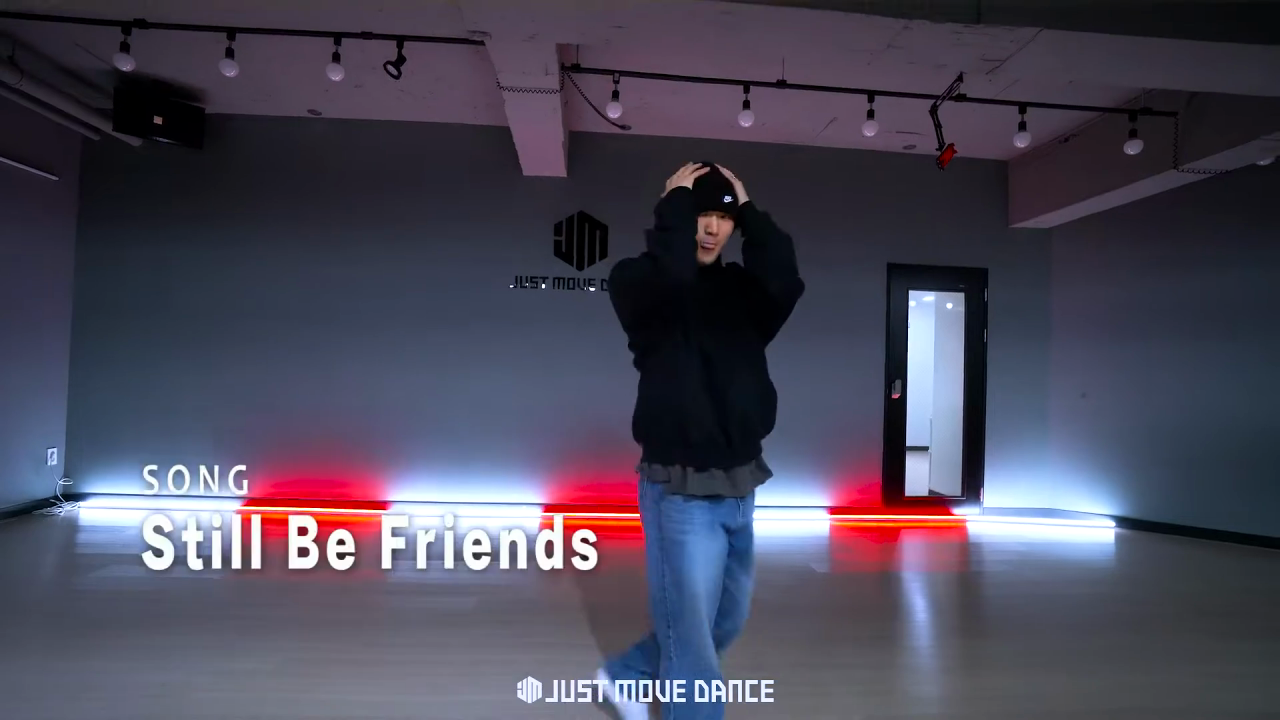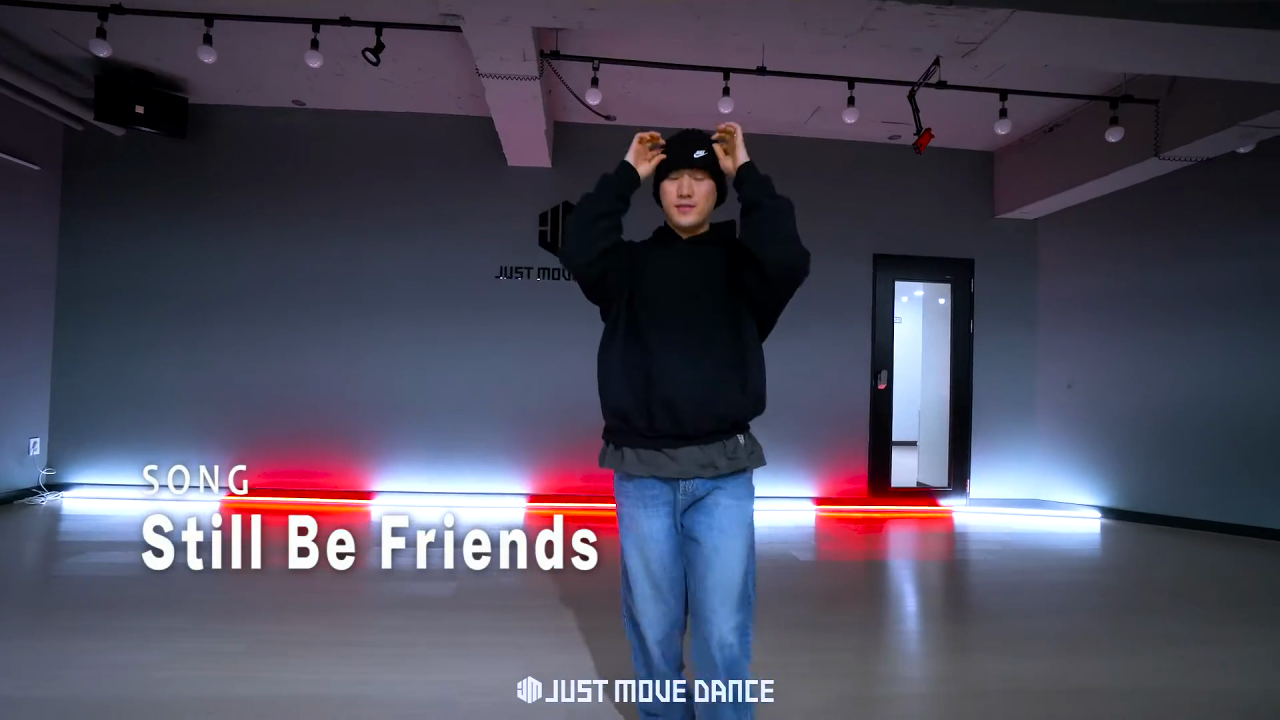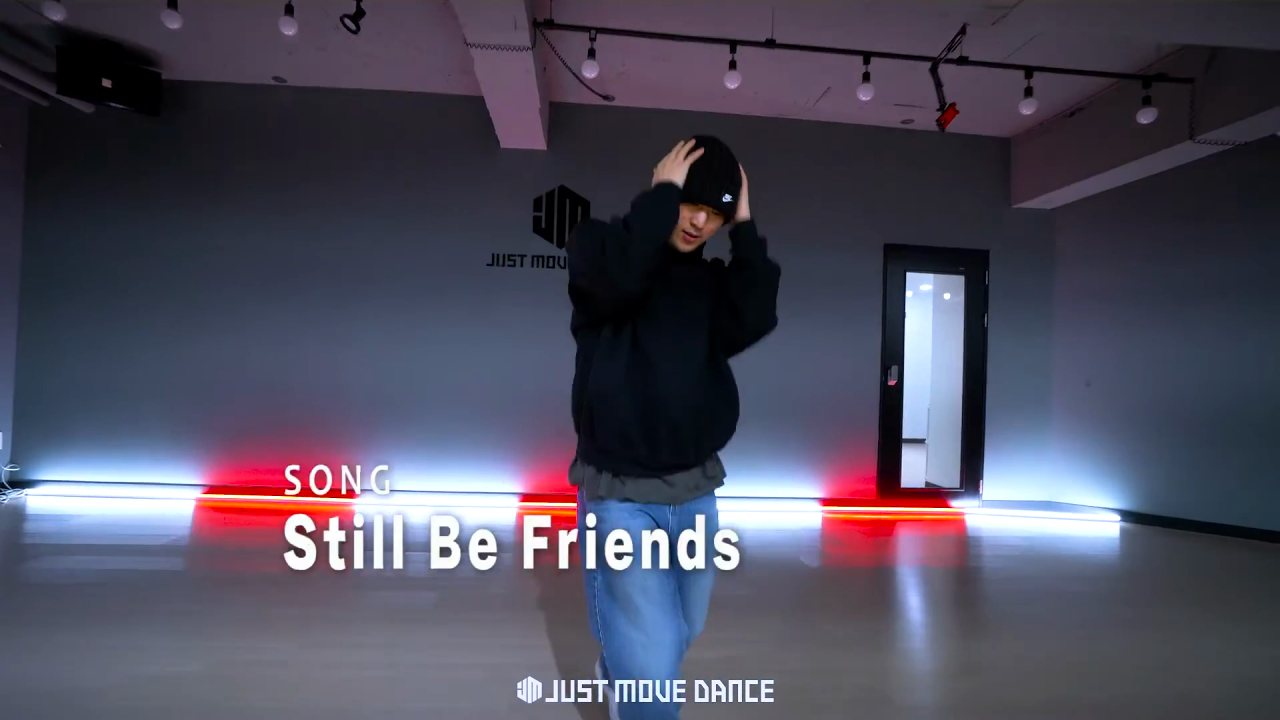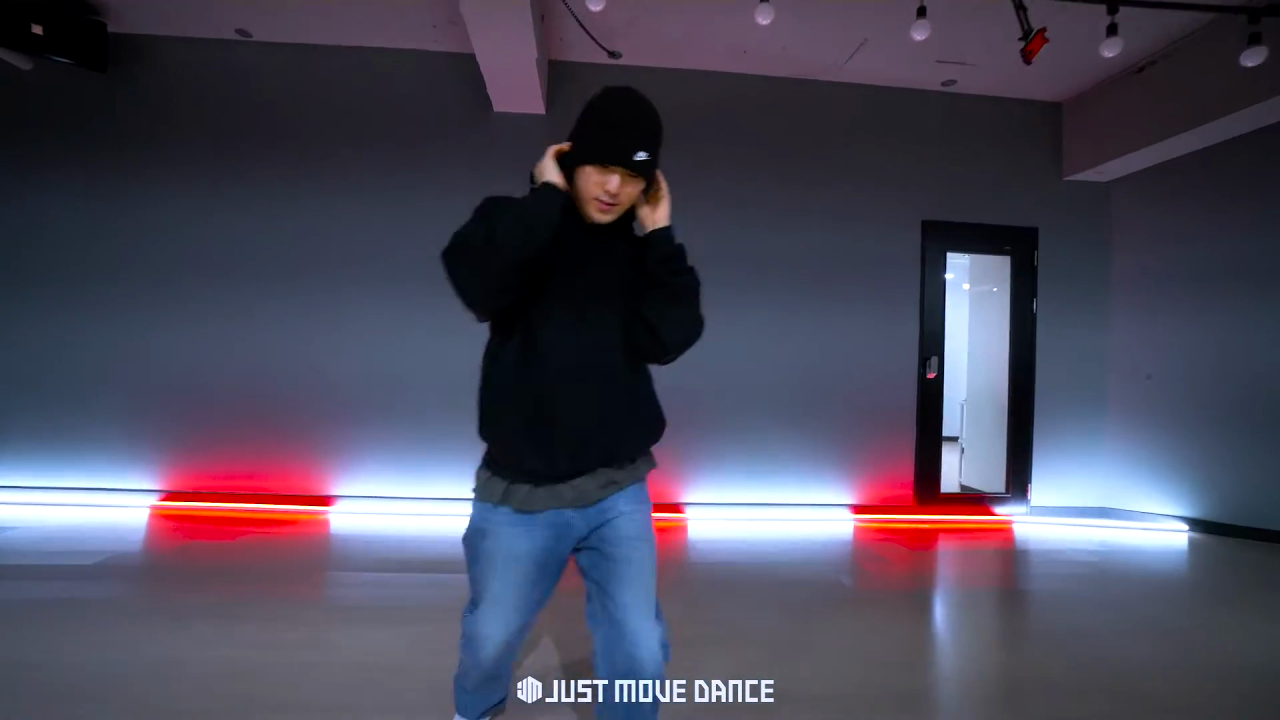
dt=0.7s
person 1, frame 1
left shoulder: (740, 289)
right shoulder: (642, 287)
left elbow: (785, 283)
right elbow: (671, 271)
left wrist: (747, 208)
right wrist: (677, 198)
left hip: (739, 483)
right hip: (682, 490)
left knee: (724, 621)
right knee: (693, 637)
left ankle: (626, 675)
person 1, frame 2
left shoulder: (742, 263)
right shoulder: (632, 264)
left elbow: (788, 258)
right elbow: (579, 251)
left wrist: (746, 172)
right wrist: (626, 173)
left hip: (723, 471)
right hip: (643, 472)
left knee: (722, 630)
right knee: (653, 626)
person 1, frame 3
left shoulder: (713, 279)
right shoulder: (601, 244)
left elbow: (752, 324)
right elbow: (617, 274)
left wrist: (745, 227)
right wrist: (662, 190)
left hip: (695, 486)
right hip: (620, 491)
left knee: (679, 635)
right knee: (652, 652)
person 1, frame 4
left shoulder: (639, 260)
right shoulder: (511, 228)
left elbow: (669, 340)
right elbow: (476, 284)
left wrist: (661, 233)
right wrist: (546, 196)
left hip: (617, 490)
right hip: (519, 491)
left knee: (640, 650)
right knee: (491, 637)
